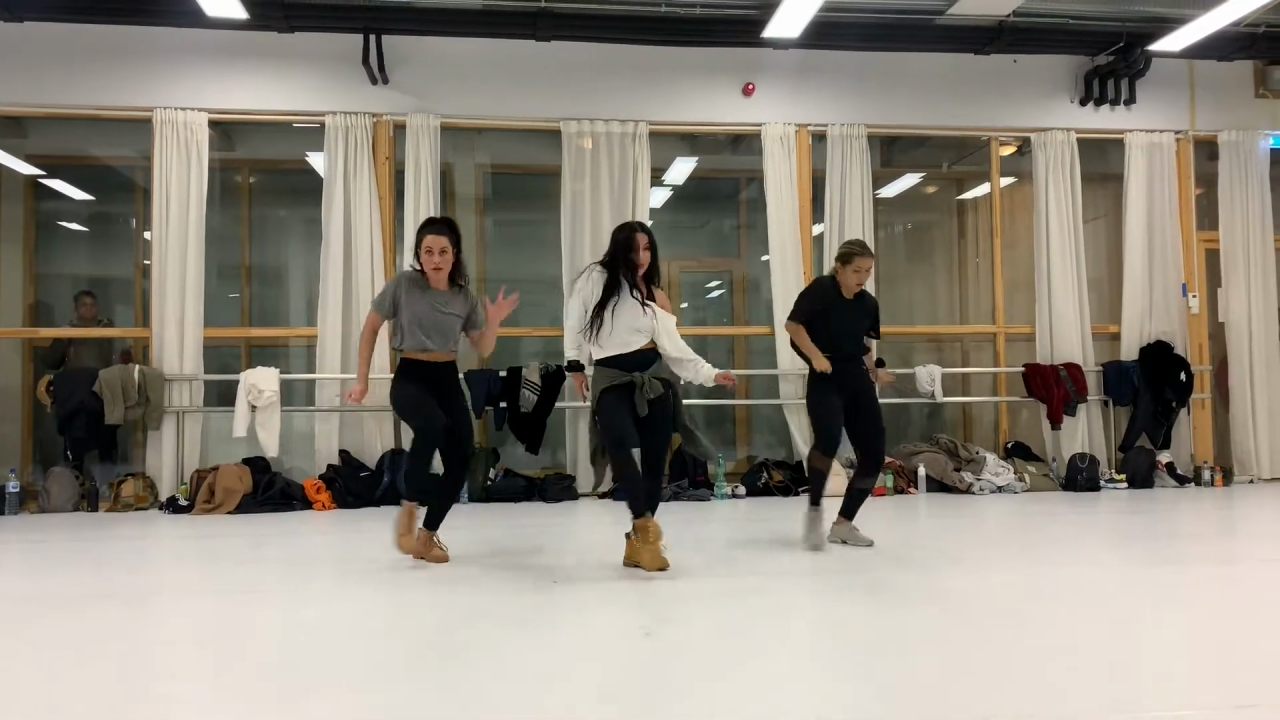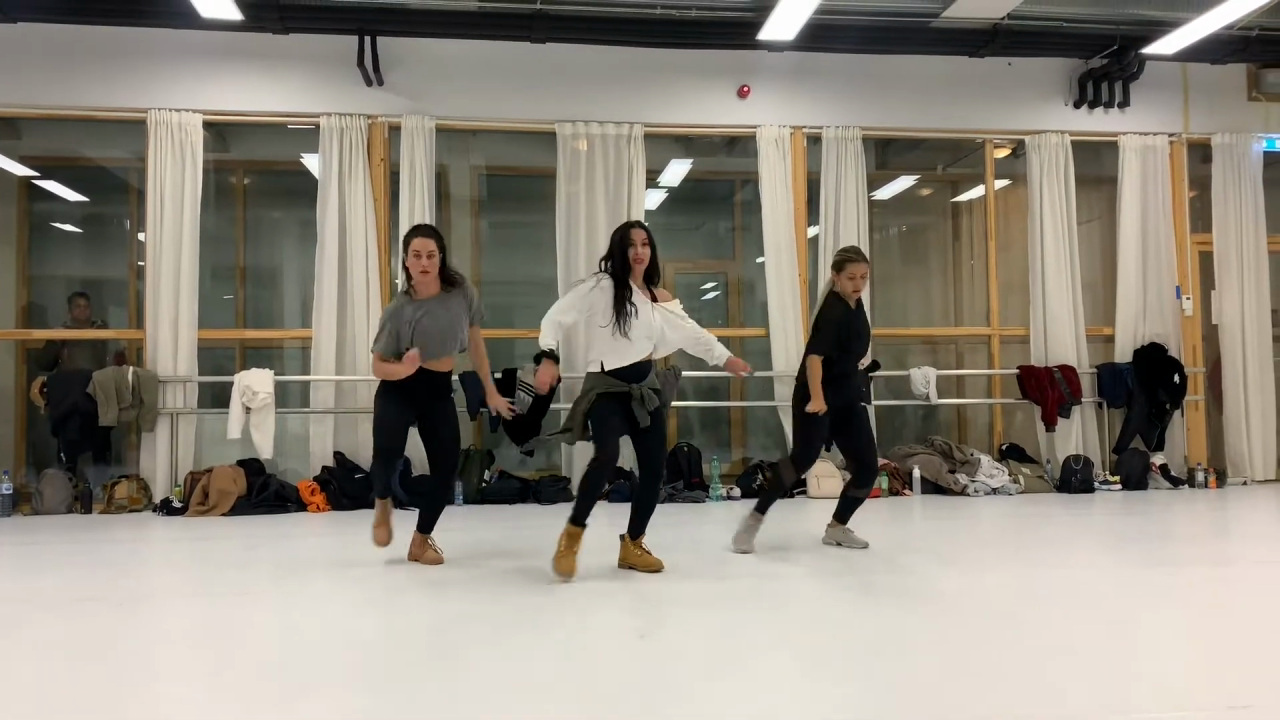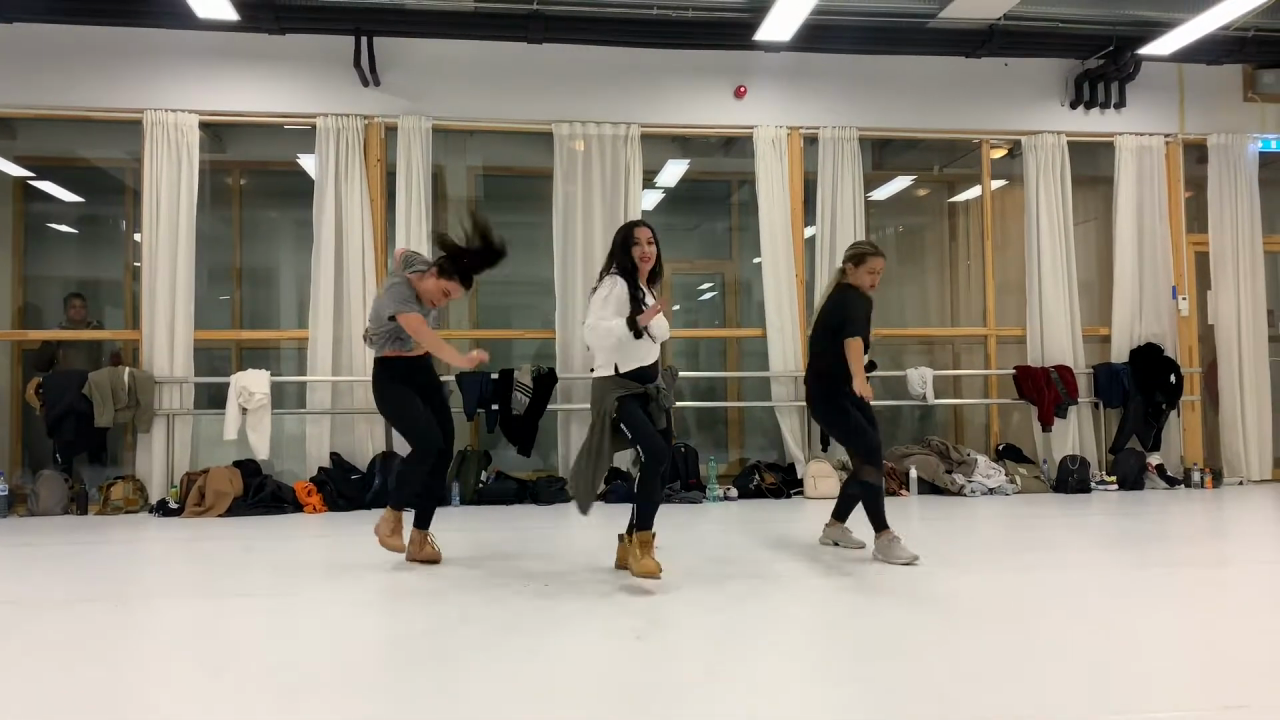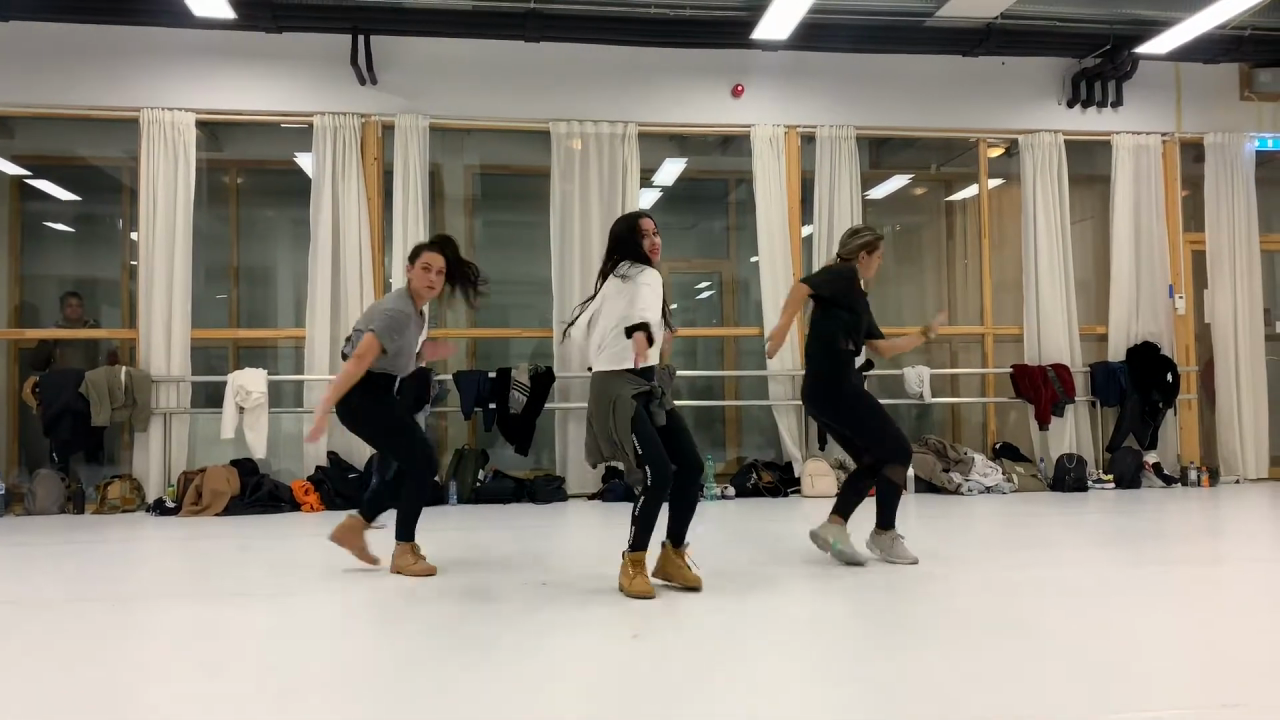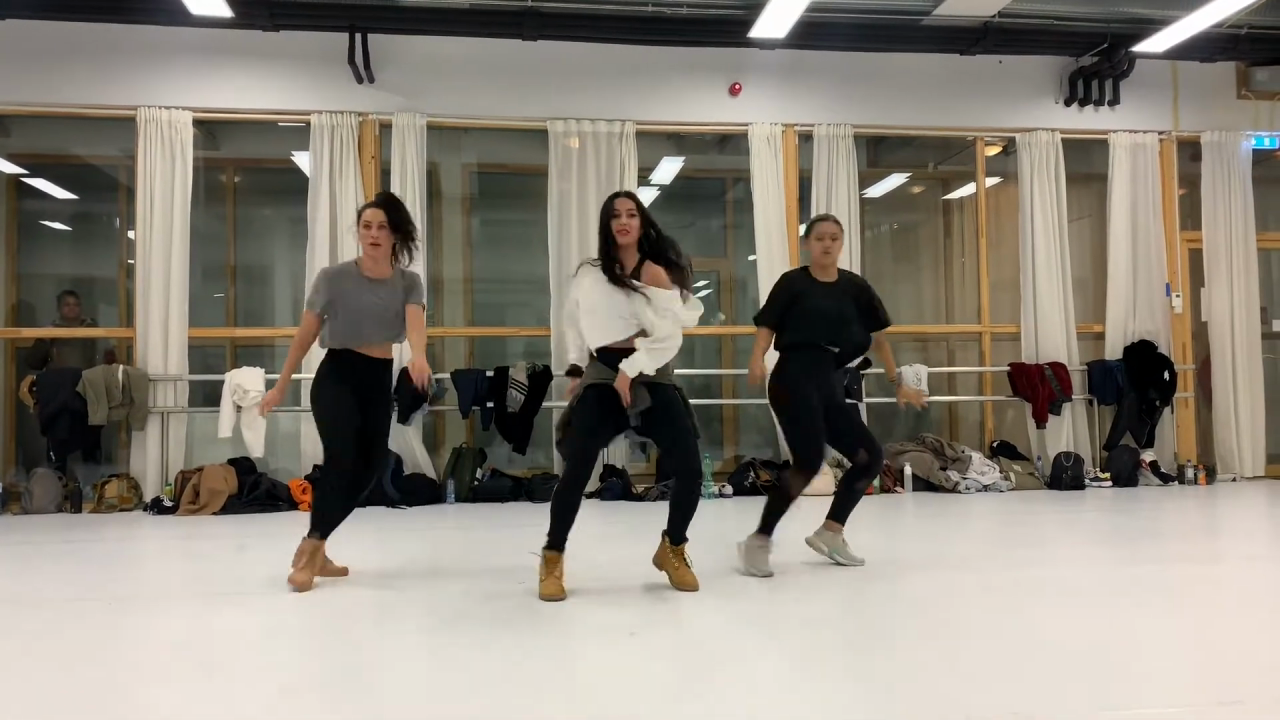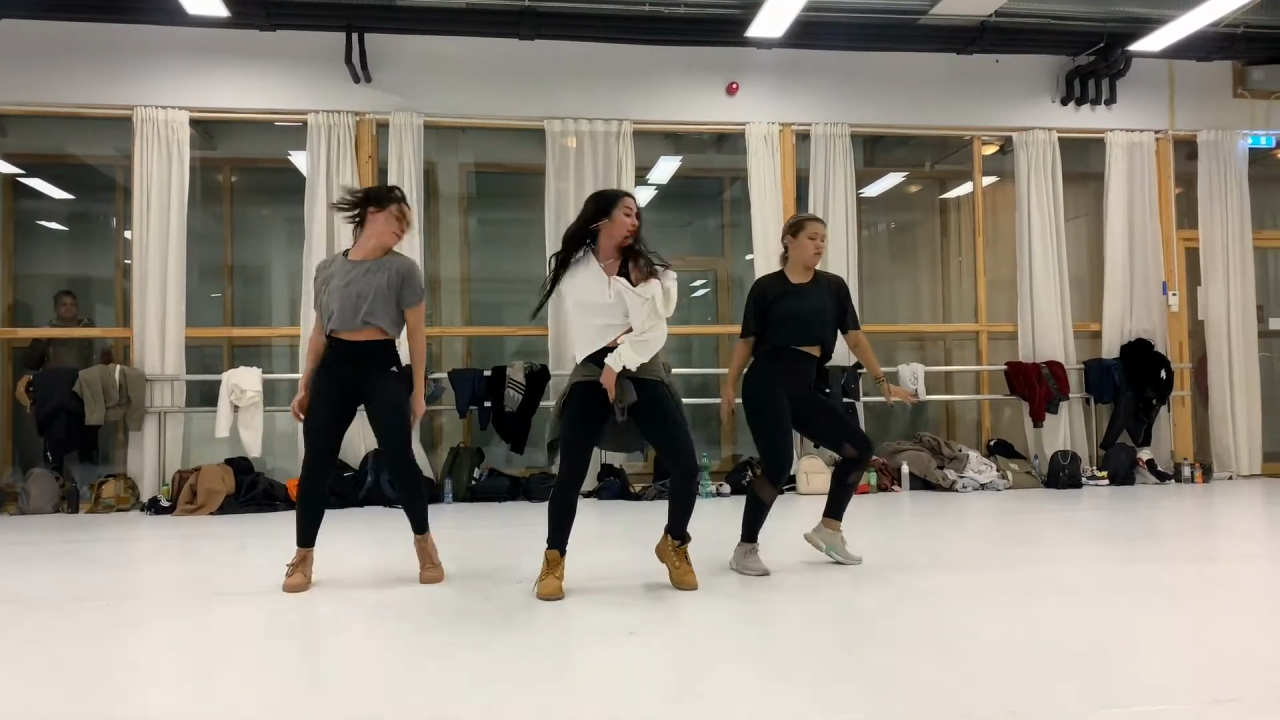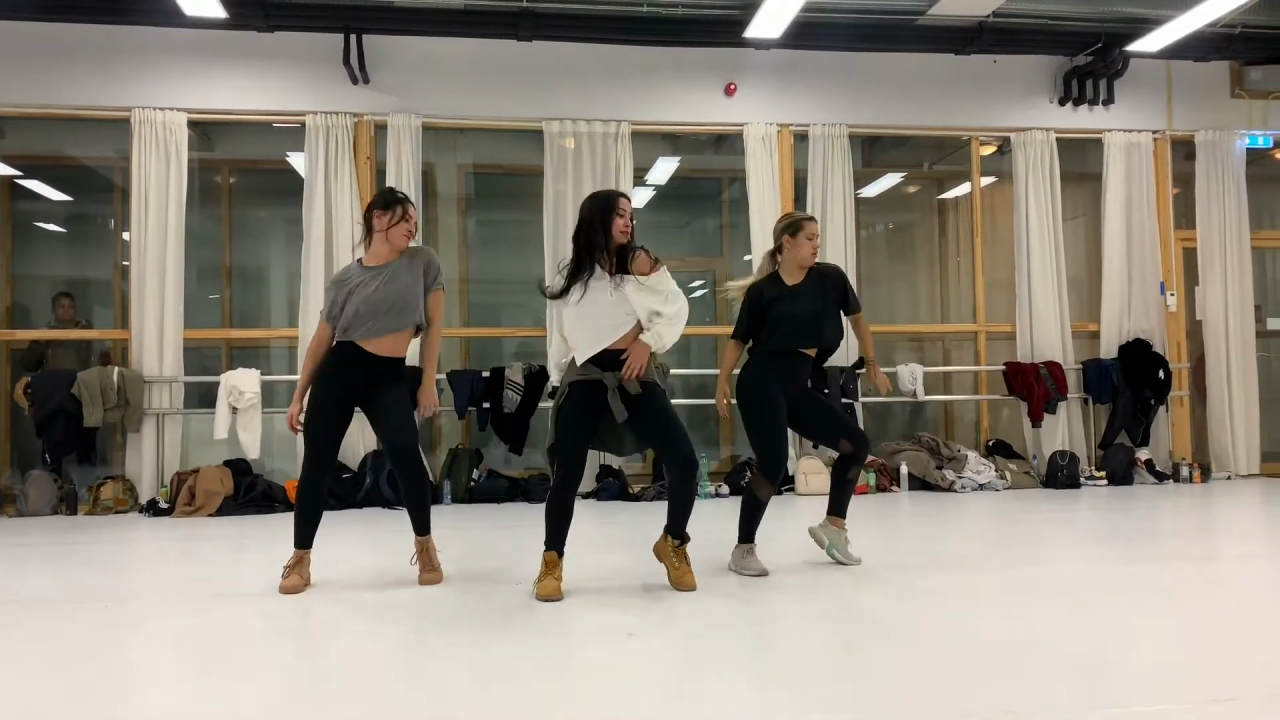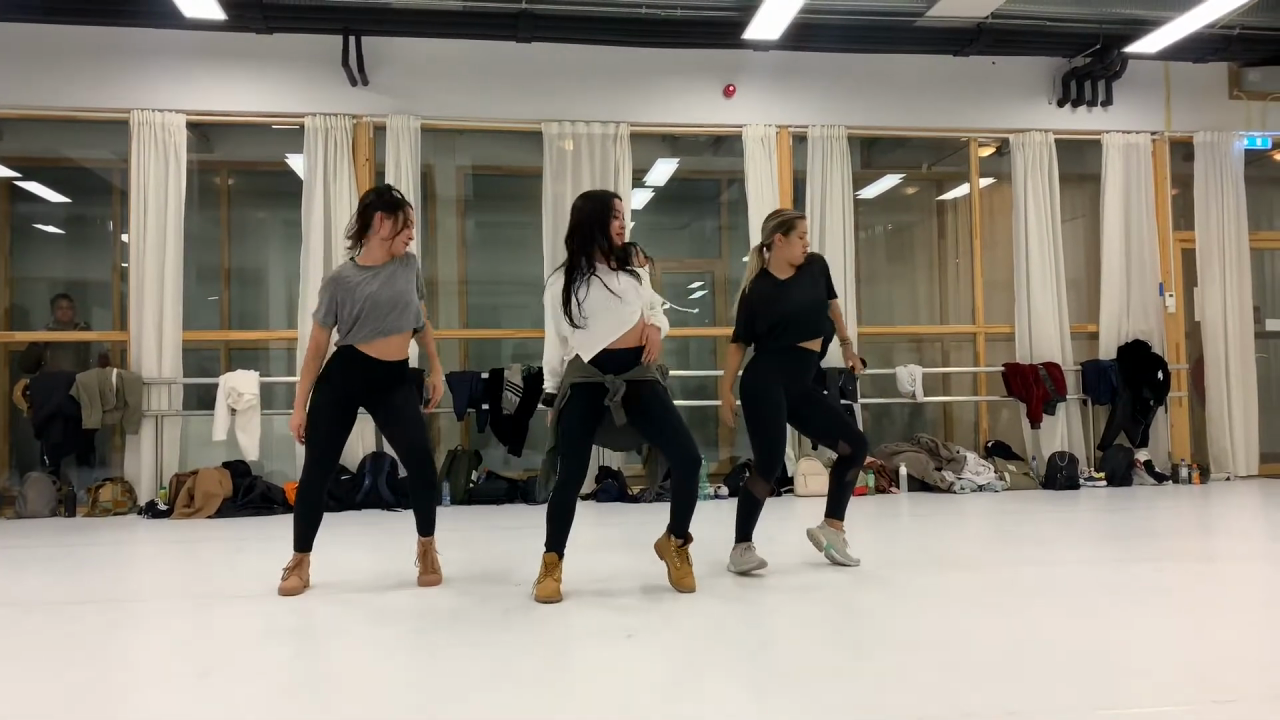
dt=0.3s
person 1, frame 1
left shoulder: (655, 296)
right shoulder: (595, 279)
left elbow: (673, 345)
right elbow: (574, 324)
left wrist: (709, 373)
right wrist: (576, 366)
left hip: (652, 378)
right hip: (610, 378)
left knee: (655, 462)
right knee: (618, 445)
left ankle: (638, 543)
right ankle: (644, 522)
person 1, frame 2
left shoulder: (659, 297)
right shoulder: (599, 287)
left elbow: (689, 333)
right elbow: (557, 317)
left wrist: (724, 356)
right wrist: (548, 357)
left hip: (645, 387)
right hip: (605, 387)
left knee: (654, 470)
right knee: (606, 459)
left ankle: (632, 544)
right ankle: (571, 535)
person 1, frame 3
left shoulder: (647, 290)
right shoulder: (615, 284)
right elbow: (594, 333)
right wrist: (637, 323)
left hip: (651, 387)
right hip: (618, 390)
left knee: (660, 468)
right knee: (656, 457)
left ankle: (633, 543)
right ankle: (639, 541)
person 1, frame 4
left shoulder: (625, 278)
right shoulder: (641, 275)
left elbow: (587, 322)
right elbow: (646, 304)
right wrist: (642, 330)
left hip: (647, 386)
right hip: (618, 388)
left knee: (691, 467)
right knee: (660, 473)
left ankle: (673, 555)
right ankle: (633, 562)
person 1, frame 5
left shoulder: (656, 272)
right shoulder: (589, 273)
left elbow: (670, 335)
right elbow: (574, 321)
left wrist: (631, 368)
right wrist: (575, 369)
left hip: (650, 376)
right hip: (600, 376)
left knee: (689, 470)
right knee: (576, 471)
left ankle: (672, 549)
right ankle: (551, 561)
person 1, frame 6
left shoulder: (639, 266)
right shoulder: (571, 268)
left elbow: (653, 329)
left wrist: (618, 362)
left hip: (640, 371)
right hip: (590, 373)
left knee: (685, 464)
right knee: (570, 472)
left ankle: (674, 544)
right ankle: (553, 561)
person 1, frame 7
left shoulder: (639, 262)
right shoulder: (570, 276)
left elbow: (675, 310)
right elbow: (559, 336)
left wrist: (649, 341)
right wrist: (557, 386)
left hip: (635, 375)
right hip: (584, 378)
left knee: (685, 462)
right knee: (567, 474)
left ankle: (673, 544)
right ankle: (552, 562)
person 1, frame 8
left shoulder: (631, 260)
right shoulder: (563, 279)
left elbow: (651, 303)
right elbow: (555, 341)
left wrist: (656, 325)
right wrist: (551, 396)
left hip: (638, 373)
right hip: (586, 379)
left knee: (687, 459)
right knee: (570, 475)
left ankle: (675, 544)
right ankle: (552, 564)
person 2, frame 1
left shoulder: (464, 294)
right shoulder: (403, 284)
left elbow: (484, 350)
right elbow: (370, 327)
left wrist: (494, 322)
right wrist: (362, 379)
left hip: (449, 381)
right hip: (411, 378)
left knee: (460, 461)
right knee: (432, 428)
left ankle: (427, 537)
right ankle: (409, 509)
person 2, frame 2
left shoulder: (462, 292)
right shoulder: (398, 309)
left elbow: (475, 343)
right elbow: (379, 367)
left wrist: (490, 392)
right wrist: (401, 369)
left hip: (439, 391)
right hip: (401, 388)
left knee: (446, 468)
right knee: (388, 454)
left ankle: (422, 539)
right ankle: (383, 505)
person 2, frame 3
left shoulder: (415, 269)
right shoulder: (398, 293)
left elbow: (404, 254)
right elbow: (424, 336)
right wrist: (460, 360)
left hip: (420, 372)
right hip: (393, 377)
left knee: (441, 455)
right knee: (427, 444)
left ankle: (421, 536)
right ankle: (392, 518)
person 2, frame 4
left shoulder: (416, 312)
right shoulder: (398, 311)
right elbow: (361, 357)
left wrist: (425, 354)
right wrist: (325, 408)
left hip: (379, 393)
right hip: (366, 397)
left knee: (413, 456)
right knee: (423, 461)
left ankle: (354, 526)
right ankle: (404, 550)
person 2, frame 5
left shoulder: (408, 283)
right shoulder: (332, 277)
left elbow: (416, 327)
right elbow: (306, 334)
left wrist: (419, 360)
right wrist: (279, 386)
left hip: (378, 380)
right hip: (337, 375)
left knee: (365, 470)
right knee: (340, 456)
left ankle: (315, 549)
right ankle: (309, 549)
person 2, frame 6
left shoulder: (402, 269)
right shoulder: (326, 270)
left elbow: (416, 332)
right elbow: (319, 332)
left wrist: (418, 390)
right wrist: (304, 386)
left hip: (381, 367)
right hip: (334, 366)
left knee: (400, 457)
right knee: (316, 463)
left ankle: (424, 542)
right ankle: (304, 558)
person 2, frame 7
left shoulder: (422, 261)
right shoulder: (344, 279)
left elbow: (434, 323)
right elbow: (322, 338)
left wrist: (429, 380)
right wrist: (298, 397)
left hip: (389, 377)
right hip: (339, 371)
left knee: (407, 457)
right knee: (316, 466)
left ankle: (425, 546)
right ankle: (300, 560)
person 2, frame 8
left shoulder: (409, 265)
right shoulder: (340, 279)
left elbow: (421, 323)
right elbow: (317, 343)
left wrist: (436, 369)
right wrist: (300, 405)
left hip: (395, 380)
right hip: (343, 376)
left knee: (421, 460)
right knee: (317, 469)
left ankle: (426, 548)
right ankle: (299, 563)
person 3, frame 1
left shoulder: (867, 302)
right shoulder: (821, 289)
right elbow: (792, 324)
left wrist: (873, 370)
right wrist: (814, 355)
left hip: (857, 380)
right hip: (824, 382)
left knee: (872, 457)
right knee: (828, 439)
left ankle: (843, 524)
right ankle: (815, 511)
person 3, frame 2
left shoulder: (855, 304)
right shoulder: (834, 309)
right elbow: (814, 354)
right wrist: (816, 397)
left hip: (848, 395)
right hip: (820, 396)
left knee: (867, 468)
right knee: (804, 457)
left ankle: (837, 527)
right ankle: (754, 519)
person 3, frame 3
left shoulder: (840, 296)
right shoulder: (856, 299)
right elbow: (851, 338)
right wrist: (859, 379)
left hip: (834, 390)
right hip: (829, 392)
left knee: (868, 460)
right knee: (867, 451)
left ankle: (835, 527)
right ankle: (884, 538)
person 3, frame 4
left shoulder: (853, 293)
right shoulder: (842, 276)
left elbow: (883, 348)
right elbow: (803, 286)
left wrist: (926, 334)
right wrist: (784, 325)
left hip: (821, 387)
right hip: (834, 383)
left knee: (875, 459)
right knee: (898, 450)
left ankle: (833, 527)
right ankle: (885, 536)
person 3, frame 5
left shoulder: (856, 286)
right shoulder: (791, 282)
left elbow: (878, 337)
right elbow: (767, 326)
left wrist: (898, 384)
right wrist: (757, 360)
left hip: (828, 386)
right hip: (794, 379)
left knee: (871, 457)
right knee: (810, 459)
left ankle: (829, 532)
right ankle: (758, 541)
person 3, frame 6
left shoulder: (833, 286)
right shoulder: (766, 287)
left elbow: (854, 337)
right elbow: (747, 339)
left wrist: (882, 382)
right wrist: (730, 385)
left hip: (803, 387)
right hip: (766, 384)
left knee: (859, 448)
right knee: (777, 465)
left ankle: (828, 530)
right ankle: (746, 548)
person 3, frame 7
left shoulder: (829, 277)
right shoulder: (763, 289)
left elbow: (857, 318)
right elbow: (739, 338)
left wrist: (873, 367)
right wrist: (723, 381)
left hip: (798, 386)
right hip: (761, 382)
left knee: (856, 444)
right knee: (773, 464)
left ankle: (833, 527)
right ankle: (743, 549)
person 3, frame 8
left shoulder: (816, 266)
right shoulder: (757, 289)
left elbow: (831, 304)
right elbow: (739, 341)
left wrist: (847, 345)
right wrist: (725, 388)
left hip: (802, 383)
right hip: (765, 380)
left knee: (855, 445)
right knee: (770, 463)
left ankle: (831, 529)
right ankle: (741, 547)
